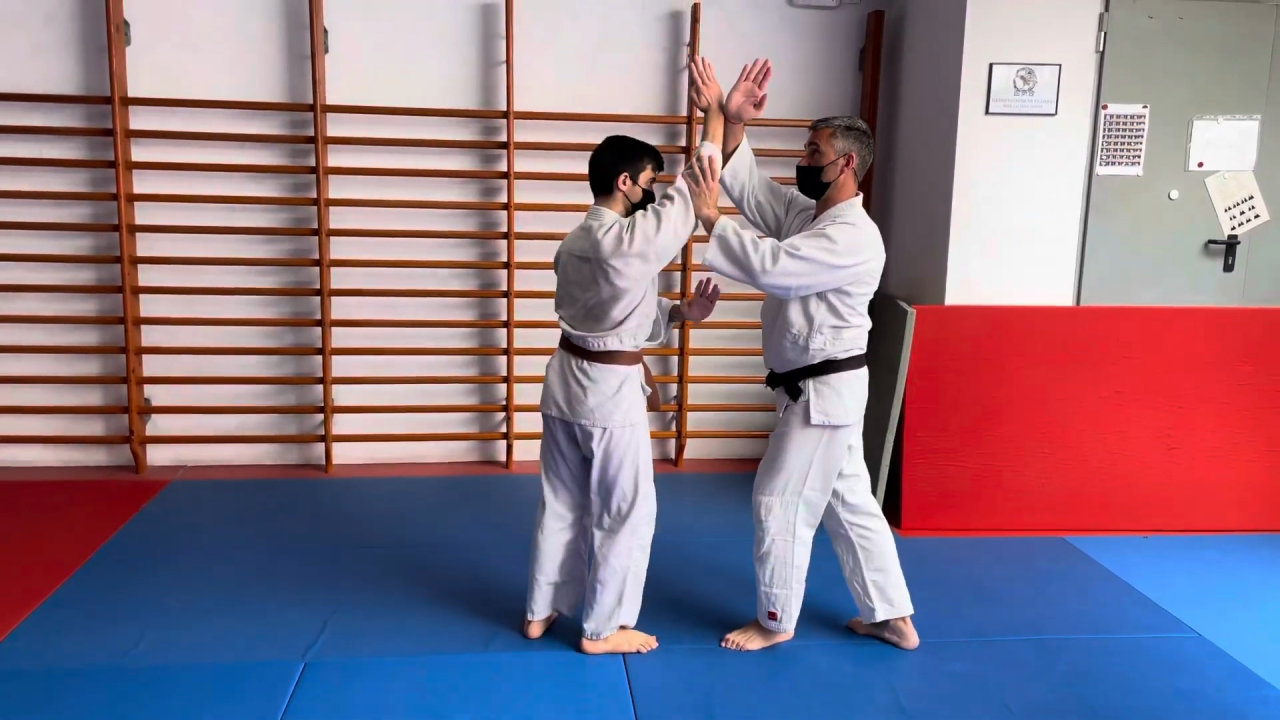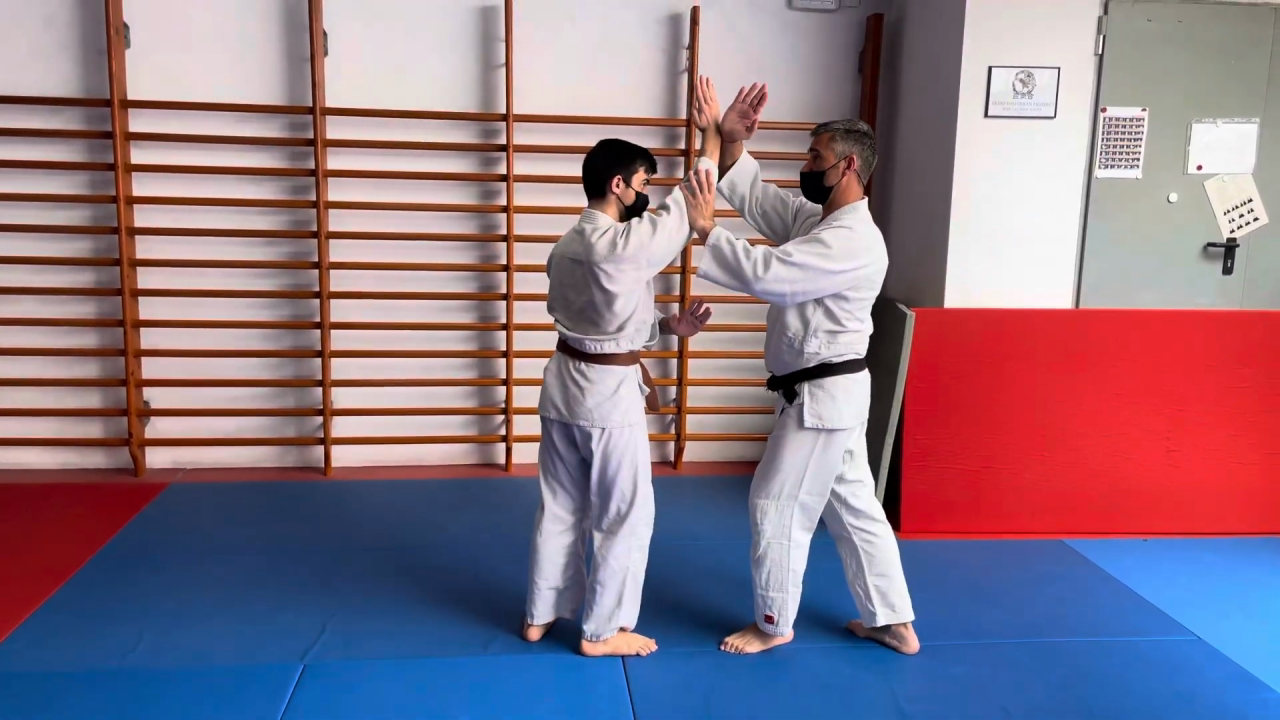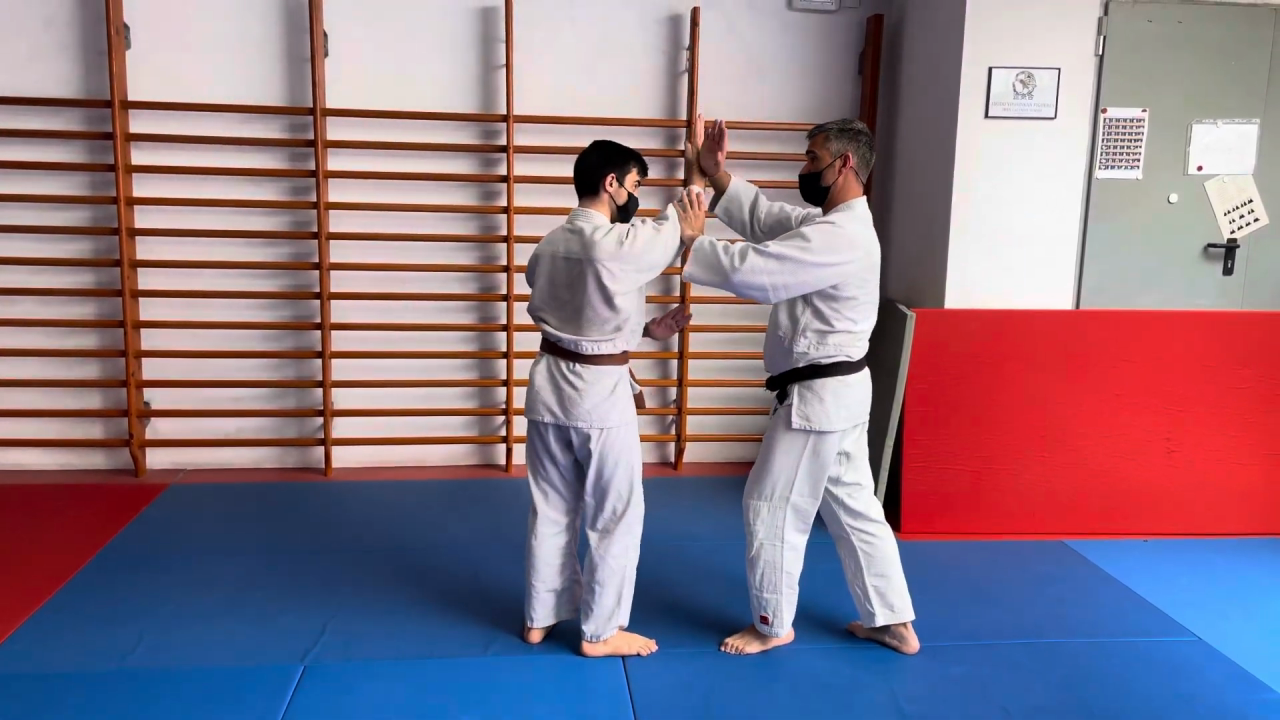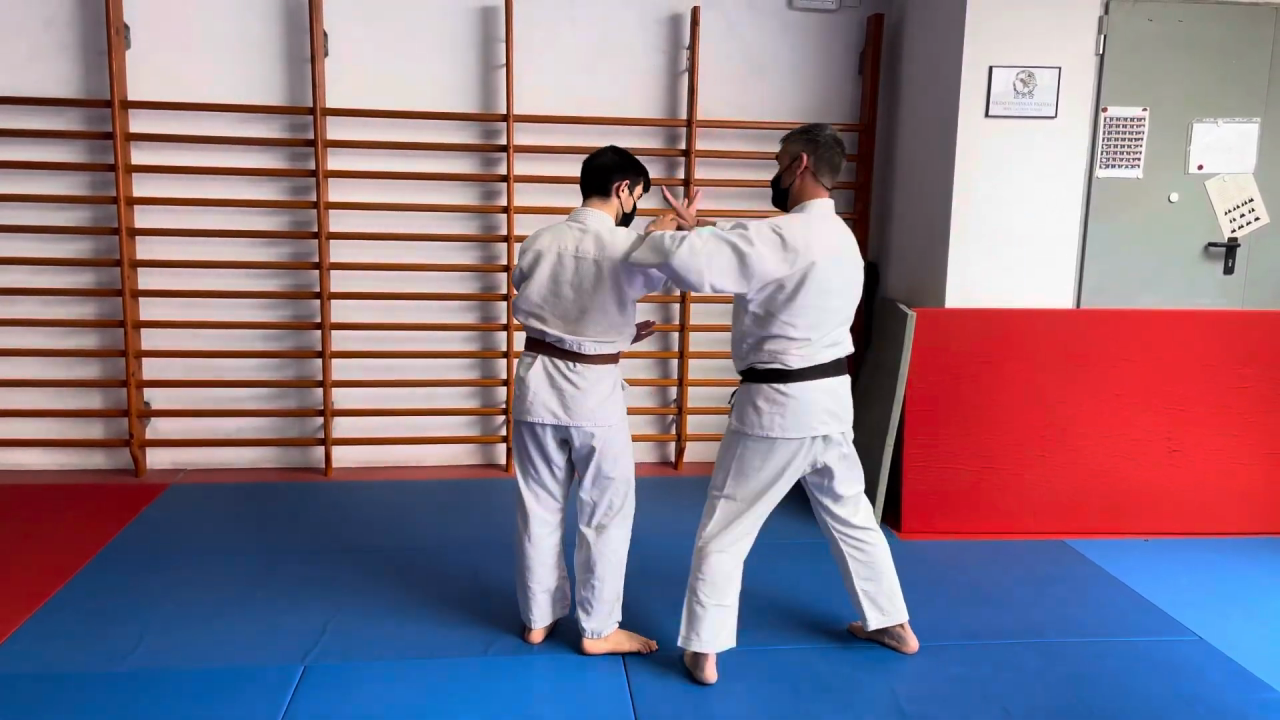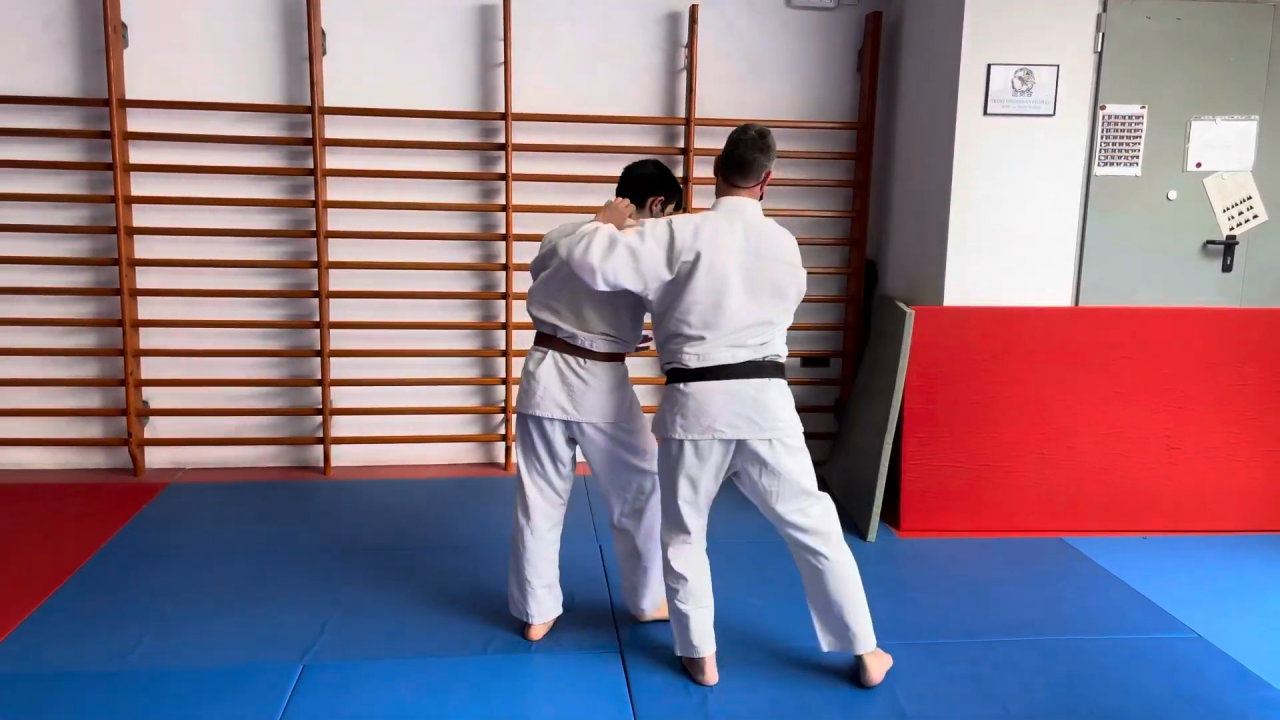
dt=0.4s
person 1, frame 1
left shoulder: (854, 236)
right shoulder: (803, 212)
left elbow: (772, 267)
right elbow: (746, 183)
left wrist: (712, 221)
right wrist: (732, 123)
left hip: (824, 392)
right hip: (821, 388)
left knee: (780, 503)
right knee: (849, 503)
left ankle: (775, 620)
right ankle: (892, 617)
person 1, frame 2
left shoulder: (854, 240)
right shoulder: (816, 218)
left elbow: (768, 274)
right elbow: (754, 196)
left wrist: (706, 229)
right wrist: (730, 140)
left hip: (822, 396)
right hip: (831, 391)
left knee: (777, 506)
right knee: (854, 506)
left ankle: (773, 624)
right ankle: (893, 621)
person 1, frame 3
left shoulder: (839, 237)
right shoulder: (835, 223)
left elbow: (753, 272)
right elbow: (766, 218)
left wrist: (696, 241)
right wrist: (717, 176)
left hip: (818, 396)
right hip: (841, 389)
left knee: (771, 508)
right knee: (854, 505)
left ankle: (773, 625)
right ankle: (894, 621)
person 1, frame 4
left shoulder: (784, 236)
right shoulder: (841, 237)
left elbow: (689, 260)
left wrist: (662, 234)
right wrist: (700, 226)
left hip: (778, 402)
right hip: (831, 394)
left knee: (726, 525)
right knee: (849, 512)
left ankle: (703, 651)
right ankle: (892, 623)
person 1, frame 5
left shoulder: (681, 235)
right shoulder: (783, 245)
left elbow: (589, 261)
left wrist: (608, 224)
left hip: (694, 403)
right hip: (765, 399)
left knee: (683, 533)
right knee: (813, 526)
left ankle: (700, 653)
right ankle: (863, 653)
person 2, frame 1
left shoulder: (574, 242)
right shoulder: (633, 240)
right elbow: (693, 192)
left wrist: (678, 313)
right wrist: (716, 118)
left hip: (566, 382)
right hip: (611, 393)
left knee: (561, 505)
right knee: (626, 513)
left ankle: (540, 611)
right ankle: (603, 628)
person 2, frame 2
left shoulder: (568, 245)
right shoulder: (623, 244)
right elbow: (686, 210)
left wrist: (666, 326)
right wrist: (713, 138)
left hip: (563, 386)
right hip: (609, 395)
left knee: (559, 507)
right knee: (625, 516)
left ankle: (540, 615)
right ankle: (602, 630)
person 2, frame 3
left shoulder: (548, 245)
right shoulder: (621, 243)
right elbow: (681, 228)
left wrist: (644, 328)
left hip: (549, 382)
right hip: (599, 393)
left knee: (551, 508)
right knee: (614, 516)
left ankle: (540, 617)
right ankle: (600, 631)
person 2, frame 4
left shoulder: (538, 242)
right shoulder: (629, 246)
left elbow: (533, 309)
left hip: (538, 381)
right hip: (594, 389)
left knee: (539, 506)
right knee: (607, 512)
left ankle: (538, 617)
right ankle: (598, 629)
person 2, frame 5
left shoulder: (561, 237)
left elbow: (541, 297)
left hip: (546, 375)
right hip: (602, 385)
left knee: (540, 502)
right knee: (639, 492)
left ankle: (535, 612)
right ankle: (646, 600)
